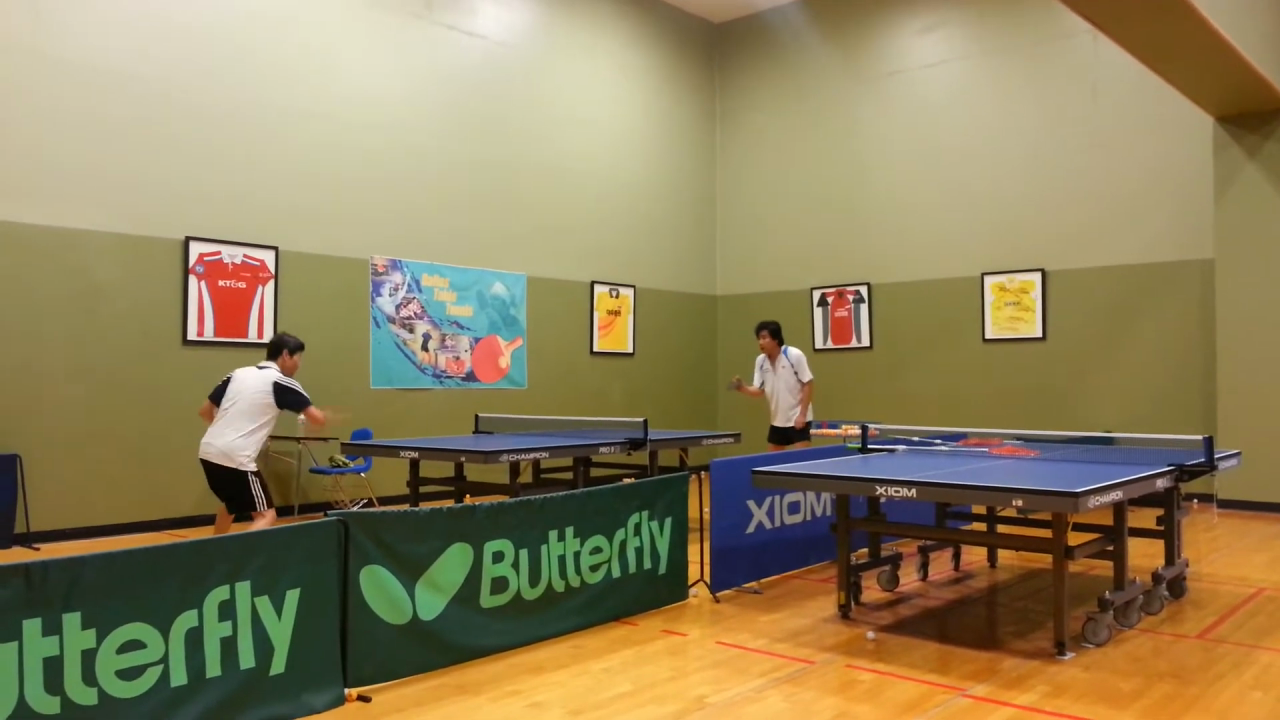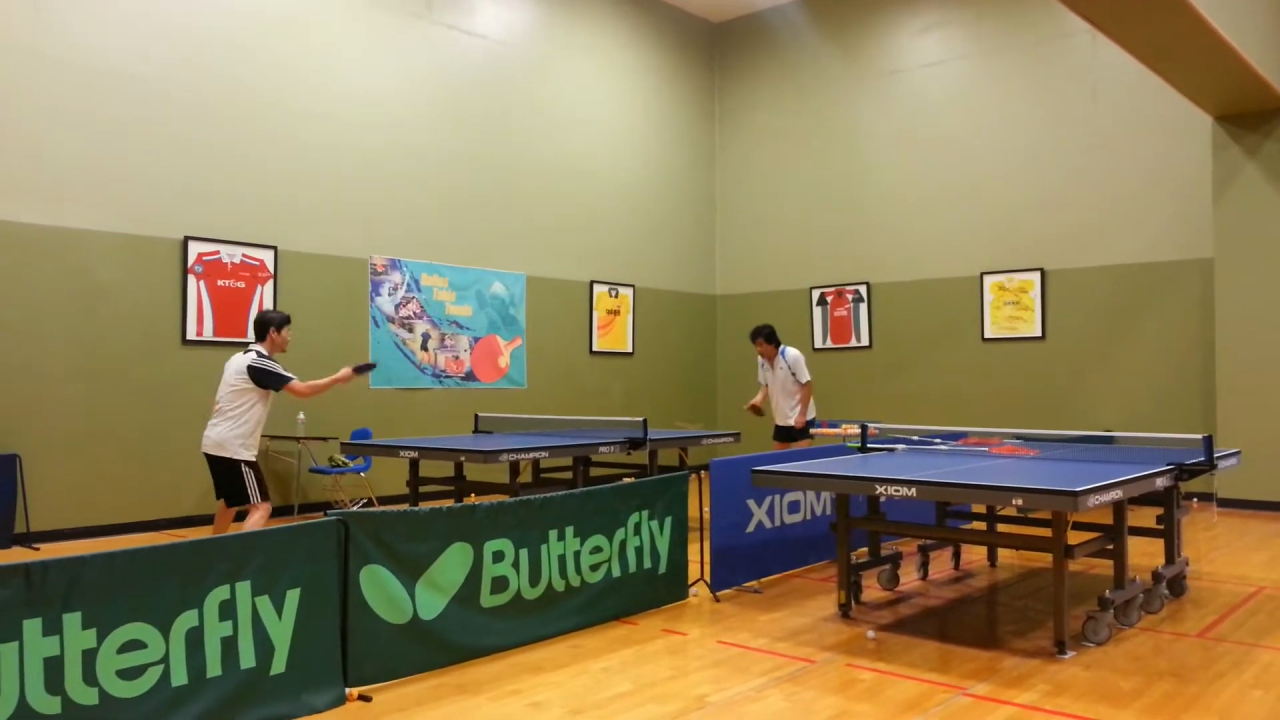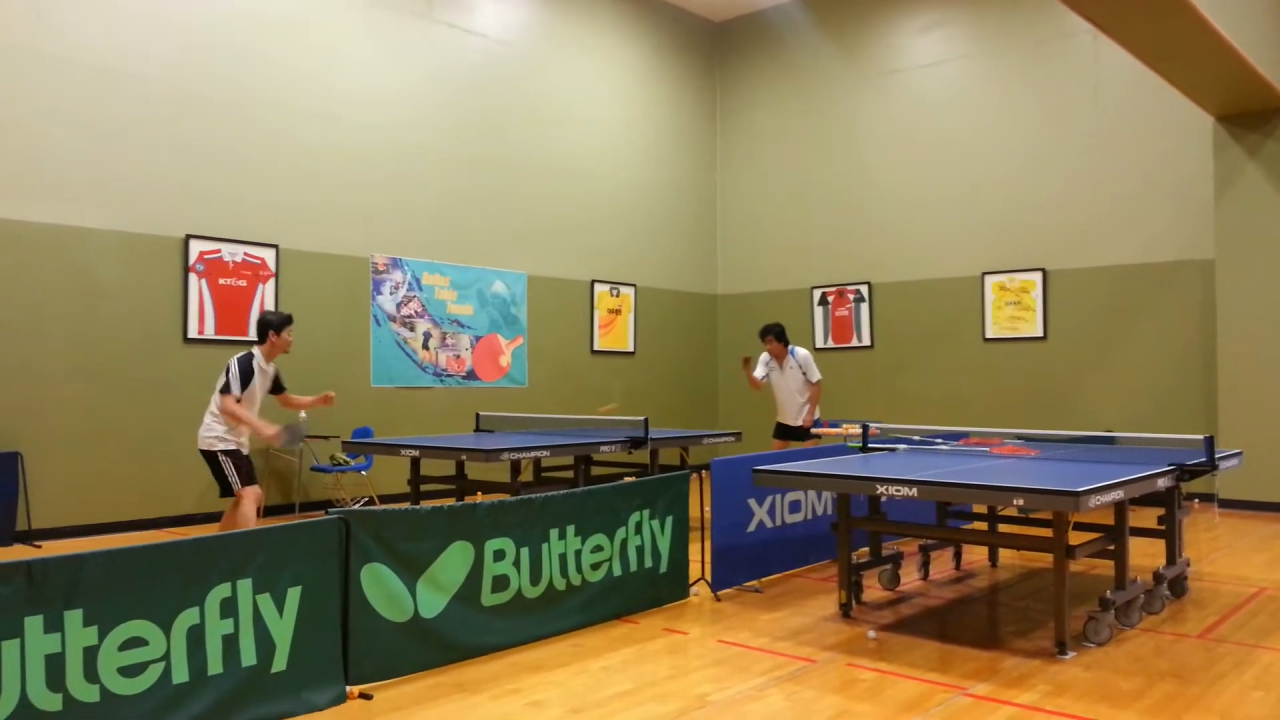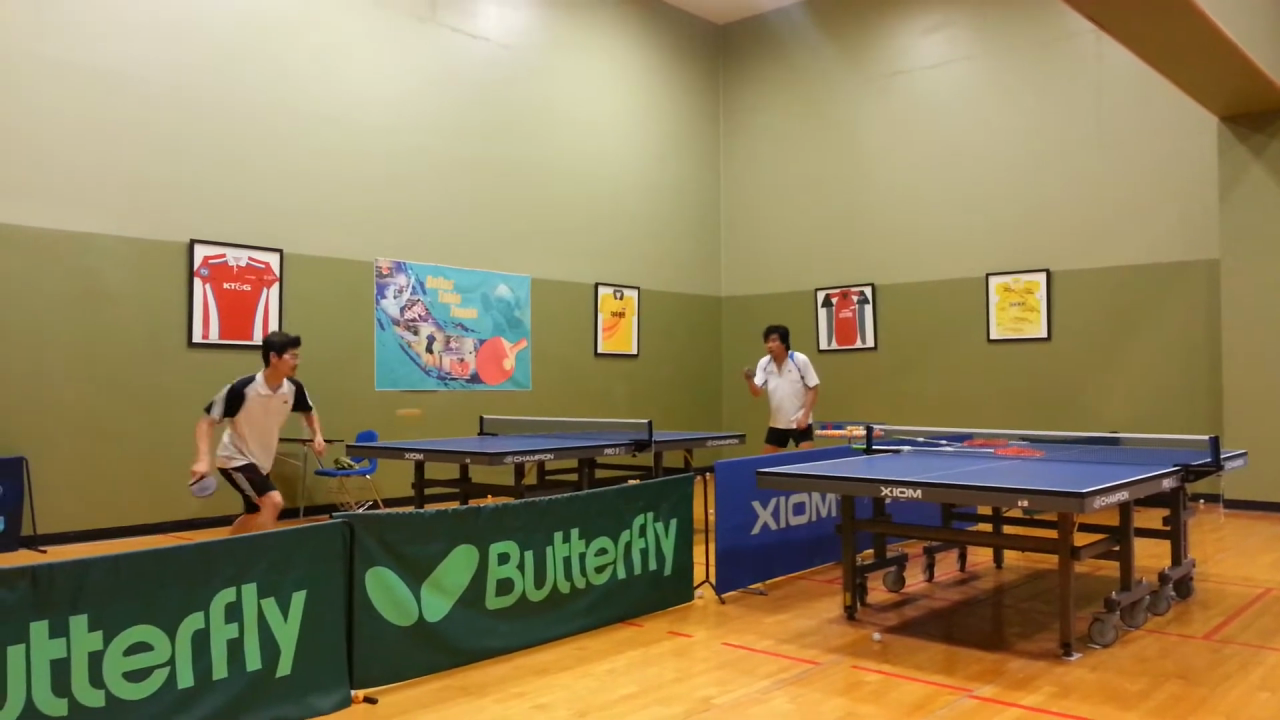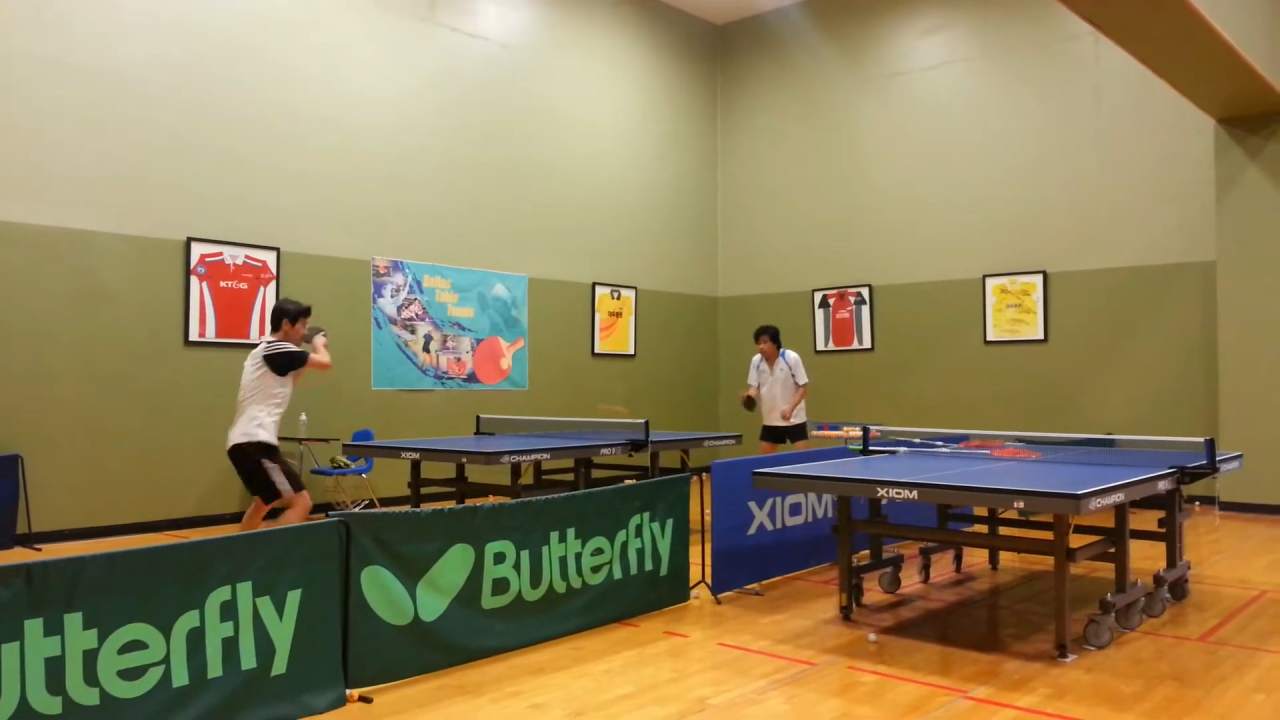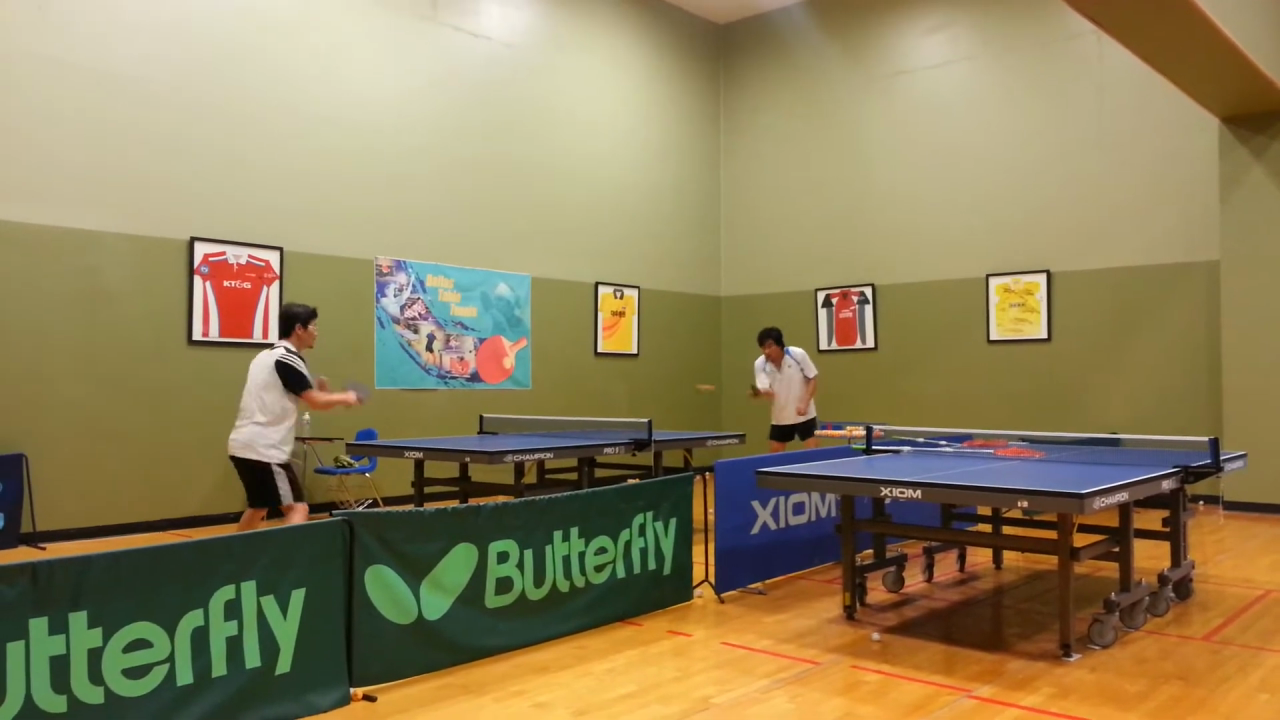
dt=0.3s
person 1, frame 1
left shoulder: (238, 374)
right shoulder: (283, 383)
left elbow: (207, 409)
right elbow: (317, 418)
right wrist: (326, 418)
left hip: (210, 451)
right hip: (235, 458)
left knee: (232, 503)
right knee: (265, 516)
person 1, frame 2
left shoulder: (237, 360)
right shoulder: (259, 363)
right elbow: (301, 390)
left wrist: (261, 389)
right wrist: (339, 377)
left hip: (214, 444)
right hip: (233, 448)
left knee: (230, 502)
right knee: (260, 509)
person 1, frame 3
left shoulder: (270, 369)
right shoulder: (242, 364)
left elbow: (286, 401)
right elbow: (226, 405)
left wrist: (319, 399)
right wrist: (261, 427)
left hip: (237, 444)
right hip: (219, 441)
left knee: (246, 499)
right knee: (250, 495)
person 1, frame 4
left shoulder: (293, 388)
right shoulder: (240, 389)
left elbow: (310, 413)
right elbow: (205, 423)
left wrist: (317, 436)
right wrist: (202, 460)
left hip: (261, 463)
right hip: (235, 459)
left knee: (256, 515)
right knee: (273, 502)
person 1, frame 5
left shoulder: (265, 352)
right shoulder: (275, 349)
right elbow: (323, 362)
right wrist: (319, 344)
left hip: (241, 442)
right hip: (254, 441)
left knee: (264, 501)
right knee: (300, 503)
person 1, frame 6
left shoulder: (264, 357)
right shoulder: (288, 359)
right elbow: (316, 402)
left wrist: (311, 386)
right wrist: (345, 398)
left hip: (242, 446)
right hip: (264, 449)
left knee: (258, 507)
right knee: (297, 511)
